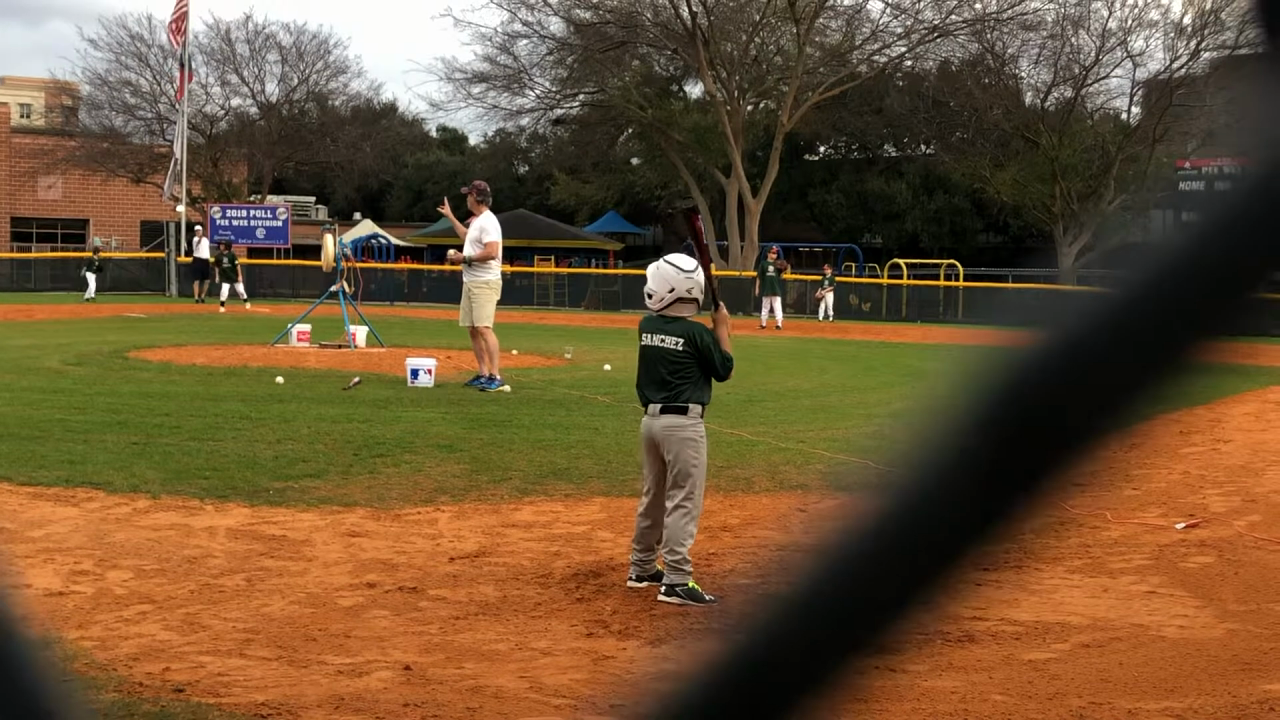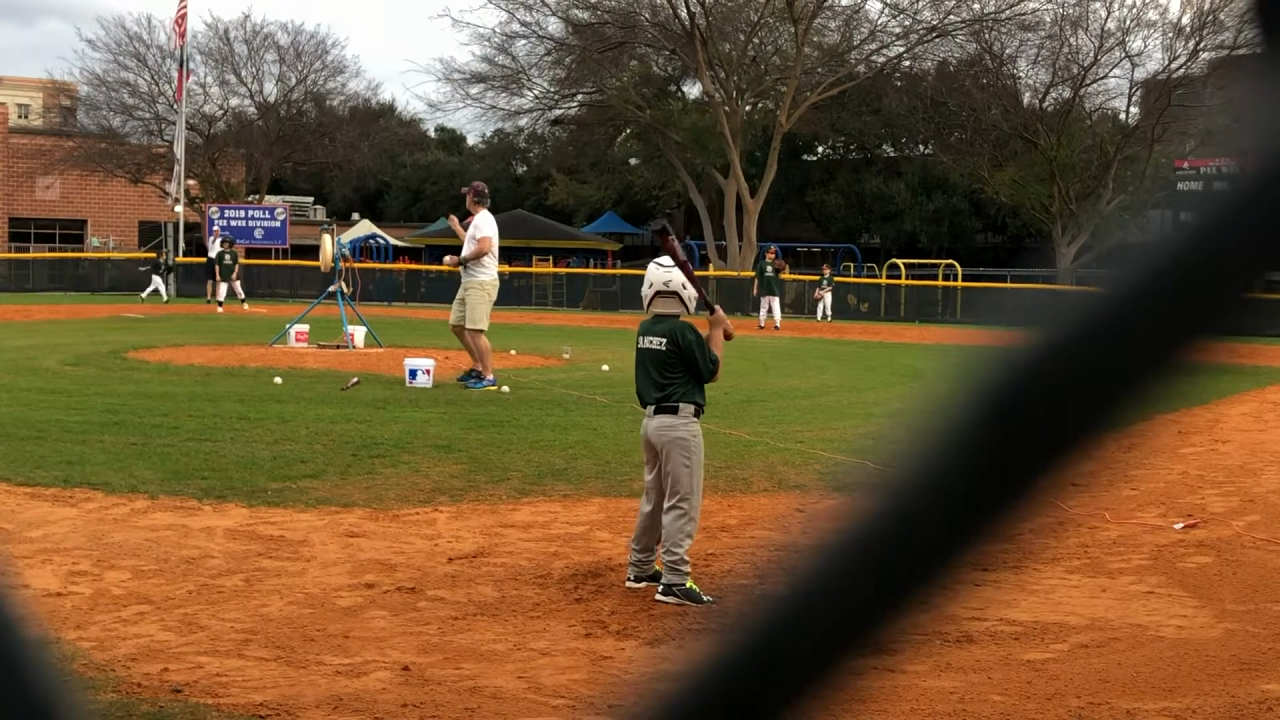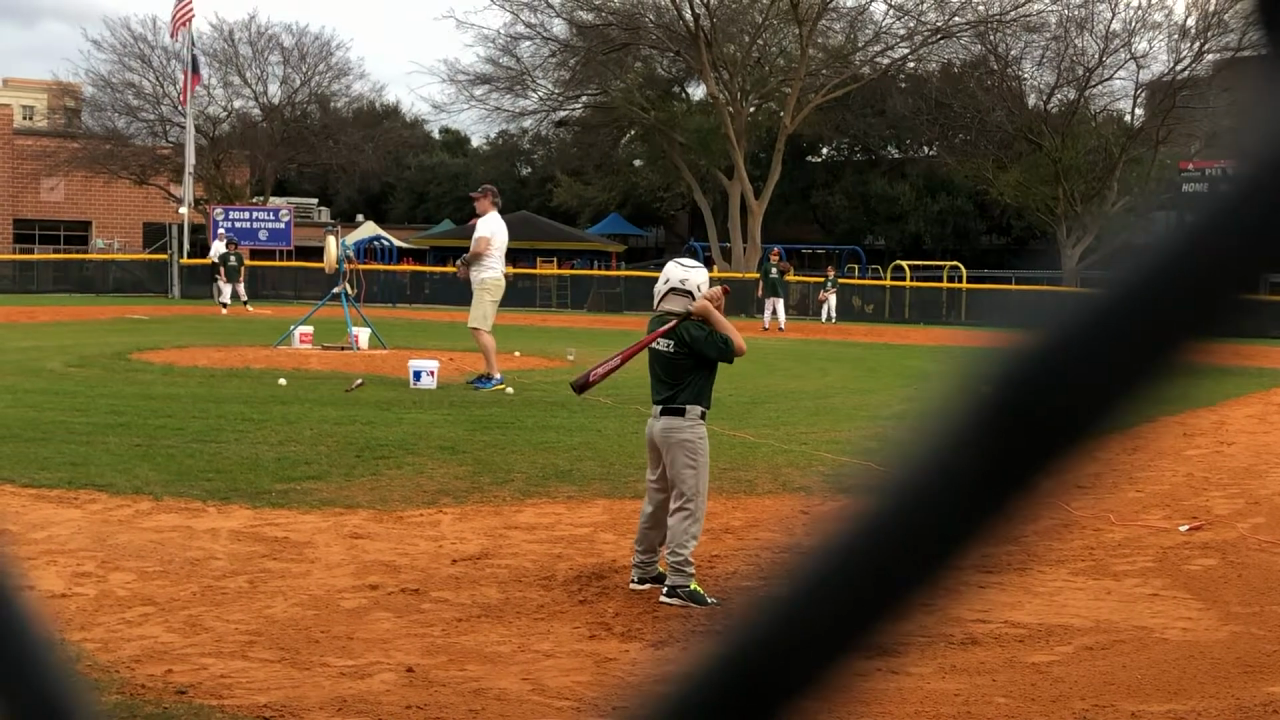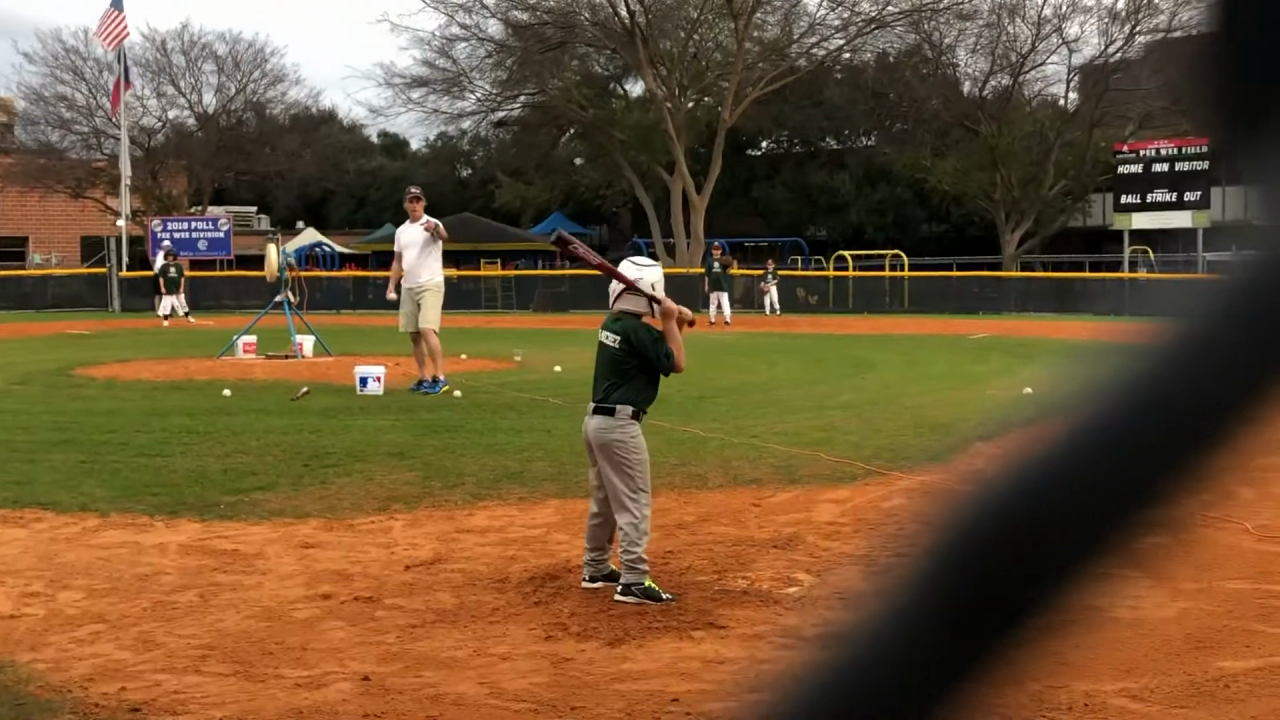
dt=1s
person 1, frame 1
left shoulder: (646, 326)
right shoulder: (696, 332)
right elbow: (725, 370)
left wrist: (714, 331)
right wrist: (721, 327)
left hip: (651, 421)
right hip: (683, 425)
left knee: (652, 498)
right knee: (683, 503)
left ankle: (642, 568)
right ankle: (676, 582)
person 1, frame 2
left shoulder: (645, 329)
right shoulder: (682, 330)
right elbow: (711, 372)
left wrist: (711, 334)
right wrist: (716, 330)
left hip: (652, 420)
right hip: (679, 424)
left knee: (654, 498)
right knee: (681, 502)
left ankle: (640, 568)
right ankle: (674, 582)
person 1, frame 3
left shoulder: (657, 324)
right shoulder: (688, 331)
left elbow: (706, 337)
right elbow: (738, 347)
left wrist: (713, 311)
right wrist: (711, 313)
left hip: (658, 421)
right hip: (685, 425)
left knee: (657, 499)
right knee: (687, 504)
left ankle: (644, 570)
right ankle: (678, 584)
person 1, frame 4
left shoulder: (612, 322)
right shoulder: (637, 329)
left elbow: (653, 346)
right elbow: (676, 364)
left wrist: (674, 323)
right wrist: (669, 321)
left hip: (596, 420)
right hip: (619, 425)
left knee: (604, 499)
right knee: (634, 502)
left ankle: (595, 569)
right ankle: (633, 581)
person 2, frame 1
left shoulder: (487, 221)
right shoulder: (476, 221)
left elbow: (491, 253)
left wrist: (464, 258)
right wrist: (450, 216)
left hip: (485, 282)
right hip: (470, 282)
left knee: (484, 329)
right knee: (472, 330)
left ankle: (495, 377)
right ankle: (483, 374)
person 2, frame 2
left shoulder: (482, 219)
right shoulder: (478, 220)
left elbow: (484, 248)
left wrist: (460, 260)
right wrist: (457, 227)
left hip: (482, 283)
right hip: (469, 283)
left knee: (476, 331)
right knee: (457, 326)
left ankle: (488, 377)
right ankle: (477, 368)
person 2, frame 3
left shoulder: (486, 221)
right shoulder: (501, 224)
left elbow: (479, 249)
left wrist: (463, 261)
right wrist: (469, 270)
left hip: (487, 282)
right hip: (495, 281)
left knee: (478, 329)
right knee: (483, 330)
left ankle: (496, 377)
right ankle: (490, 373)
person 2, frame 4
left shoulder: (432, 224)
right shoulder: (401, 231)
left elbow: (444, 237)
right elbow: (397, 261)
left wrist: (435, 228)
right wrist: (392, 285)
left hip: (431, 286)
right hip: (408, 289)
left knee: (427, 330)
right knee: (414, 335)
left ankle: (440, 377)
right ankle: (425, 378)
